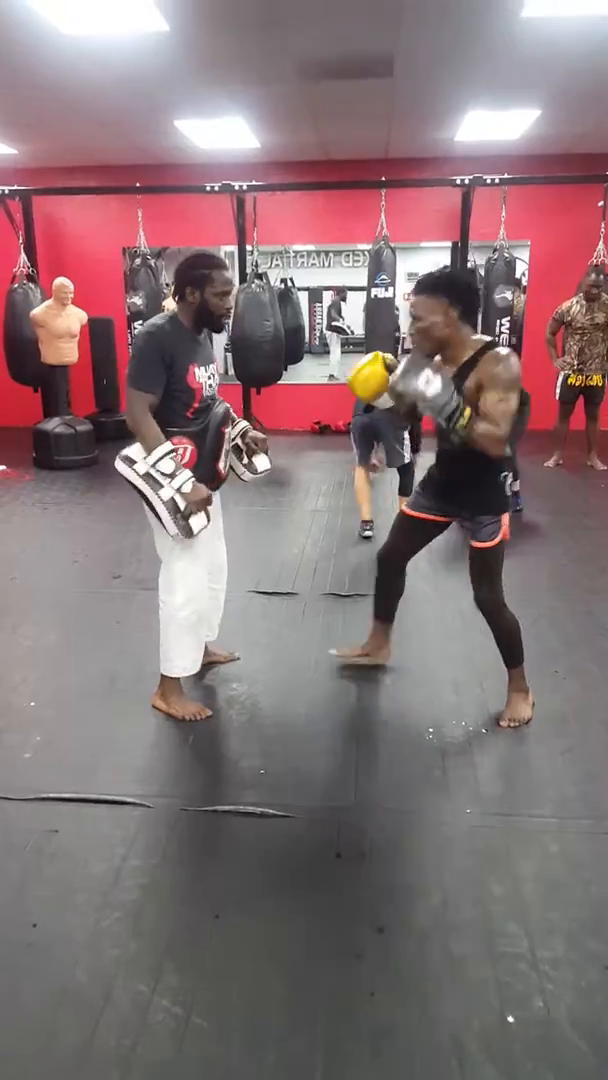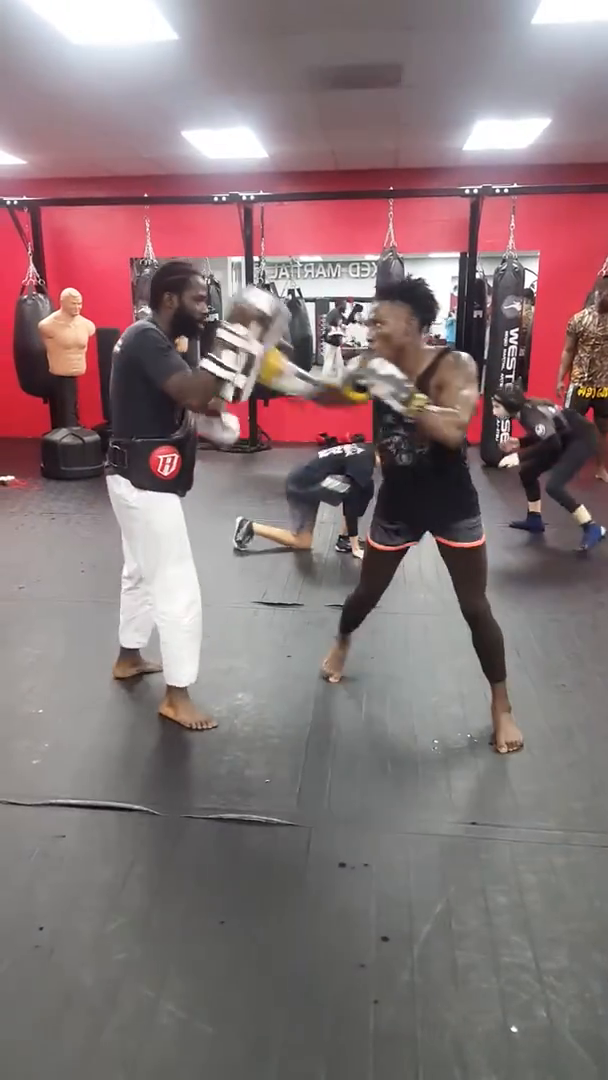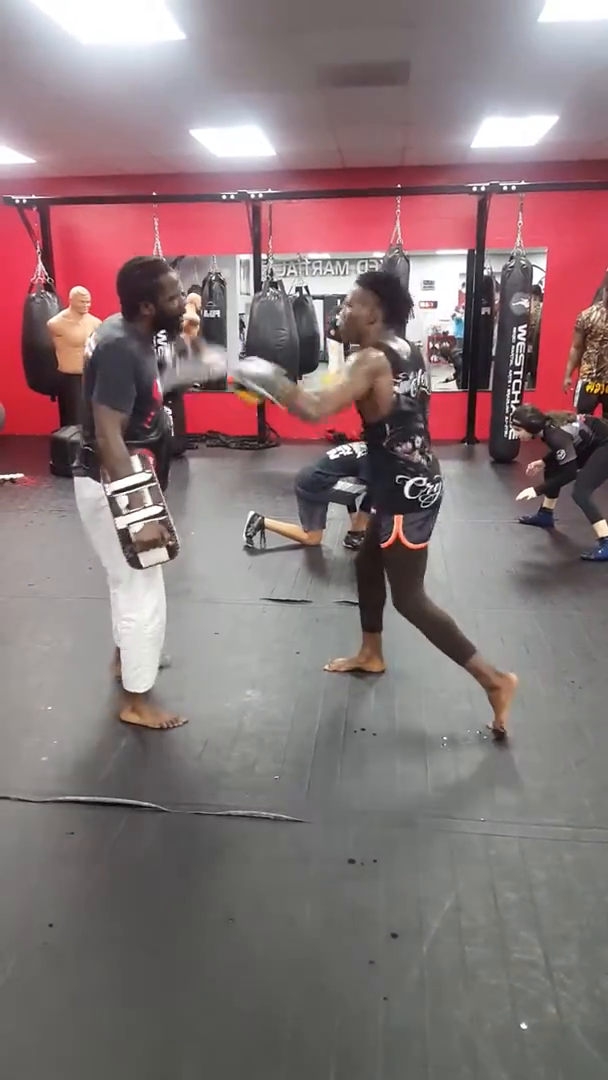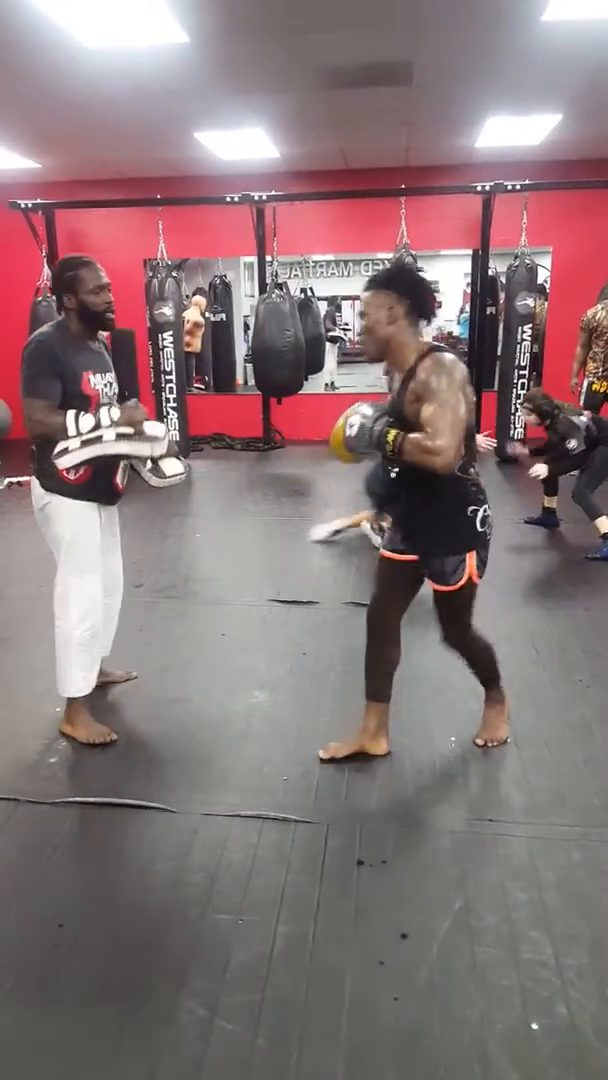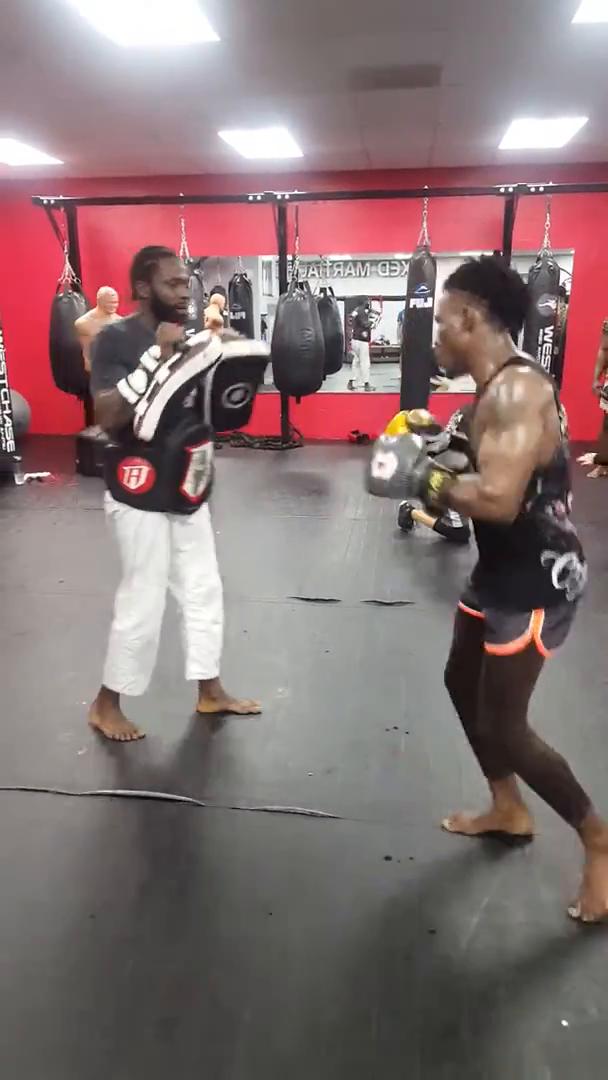
dt=1s
person 1, frame 1
left shoulder: (498, 364)
right shoulder: (438, 358)
left elbow: (497, 441)
right elbow: (414, 411)
left wrist: (446, 408)
right wrist: (396, 389)
left hip: (483, 494)
right hip: (441, 482)
left knee: (487, 597)
right knee: (390, 558)
left ankle: (519, 687)
right ankle: (378, 644)
person 1, frame 2
left shoulder: (456, 365)
right shoulder: (383, 368)
left elbow: (454, 433)
left wrist: (403, 397)
left hip: (454, 506)
right hip: (398, 502)
left knee: (475, 609)
right knee: (366, 593)
left ankle: (501, 705)
right ankle: (341, 645)
person 1, frame 3
left shoulder: (372, 360)
right shoulder: (407, 352)
left elbow: (312, 408)
left wrist: (269, 380)
left hip: (405, 489)
right hip: (412, 478)
left knee: (408, 597)
right knee: (369, 565)
left ankle: (492, 679)
right ankle: (370, 654)
person 1, frame 4
left shoulder: (441, 370)
right shoulder: (403, 371)
left elbow: (442, 453)
left wrist: (379, 434)
right wrist: (368, 434)
left hip: (457, 524)
right hip: (412, 519)
left knee: (456, 630)
right knee: (381, 619)
left ankle: (496, 699)
right ankle: (373, 731)
person 1, frame 5
left shoulder: (514, 389)
right shoulder: (501, 385)
left elbow: (499, 499)
left wrist: (422, 478)
right wrist: (436, 452)
left hip: (536, 577)
right hip: (503, 568)
left knee: (504, 724)
right knee: (463, 681)
right ankle: (508, 808)
person 2, frame 1
left shoulder: (201, 333)
right shoulder: (157, 338)
right elbow: (138, 415)
left wrist: (240, 432)
left knee: (212, 565)
right knee: (185, 575)
left ankle: (198, 646)
right ankle: (169, 688)
person 2, frame 2
left shoulder: (156, 337)
right shoulder: (147, 338)
right elbow: (192, 393)
left wrist: (212, 404)
left hip: (138, 478)
right hip: (145, 482)
left knee: (141, 572)
right knee: (176, 586)
left ankle: (128, 657)
right ankle: (176, 696)
person 2, frame 3
left shoulder: (126, 333)
right shoulder: (119, 350)
right elbow: (108, 436)
right wrist: (139, 513)
left hip: (120, 482)
right hip: (111, 486)
left knee: (128, 578)
right knee: (143, 591)
left ankle: (129, 657)
right ankle: (136, 701)
person 2, frame 4
left shoulder: (97, 343)
right shoulder: (47, 346)
right elbow: (37, 421)
left wrist: (134, 427)
right wrist: (112, 421)
left hip: (99, 486)
right hip: (65, 491)
left knee: (107, 582)
right knee: (81, 594)
left ankle: (92, 665)
right ankle: (75, 710)
person 2, frame 5
left shoulder: (183, 341)
right shoulder: (116, 339)
right elbow: (108, 416)
right wrist: (156, 358)
left knee: (204, 591)
right knee: (142, 601)
left ankle: (210, 691)
right ankle: (107, 702)
